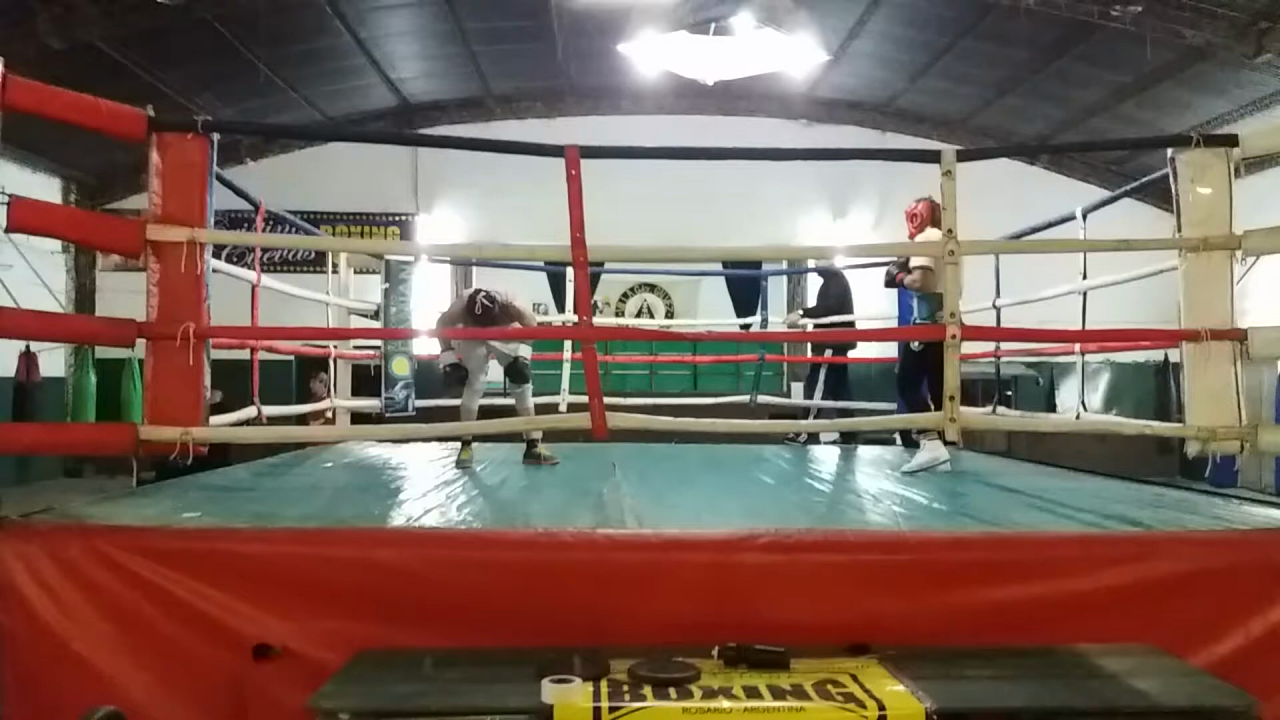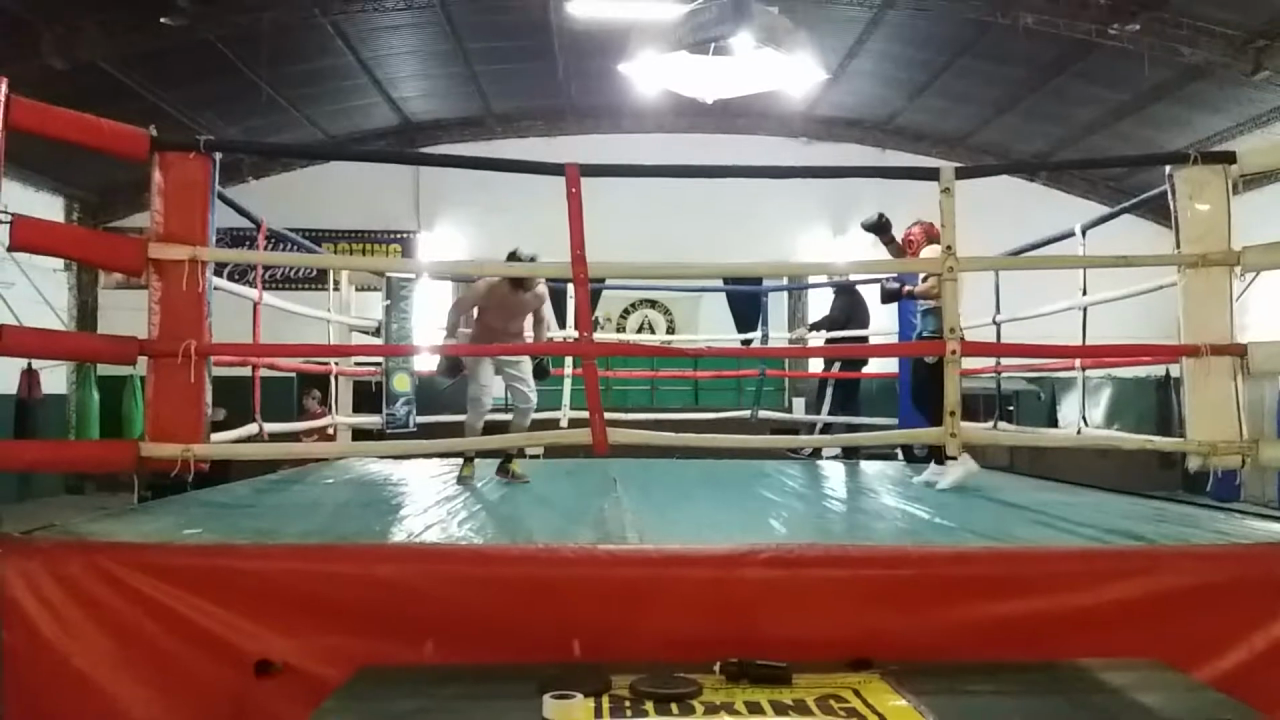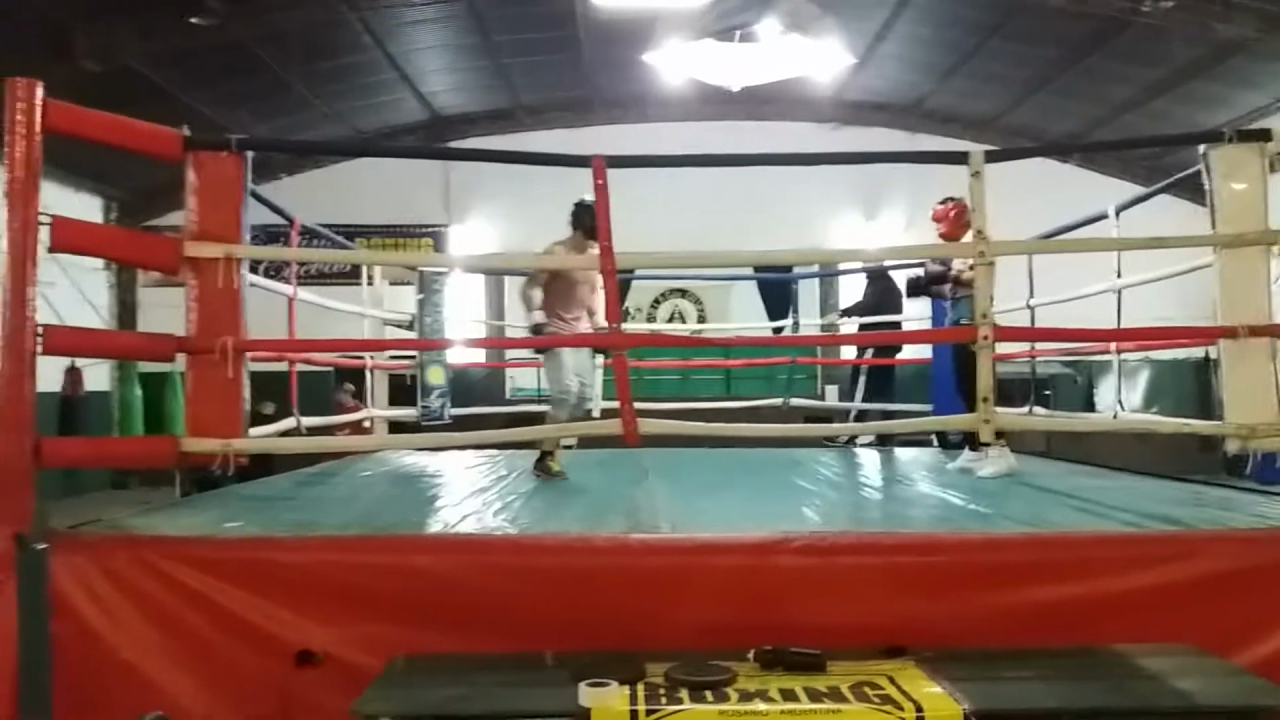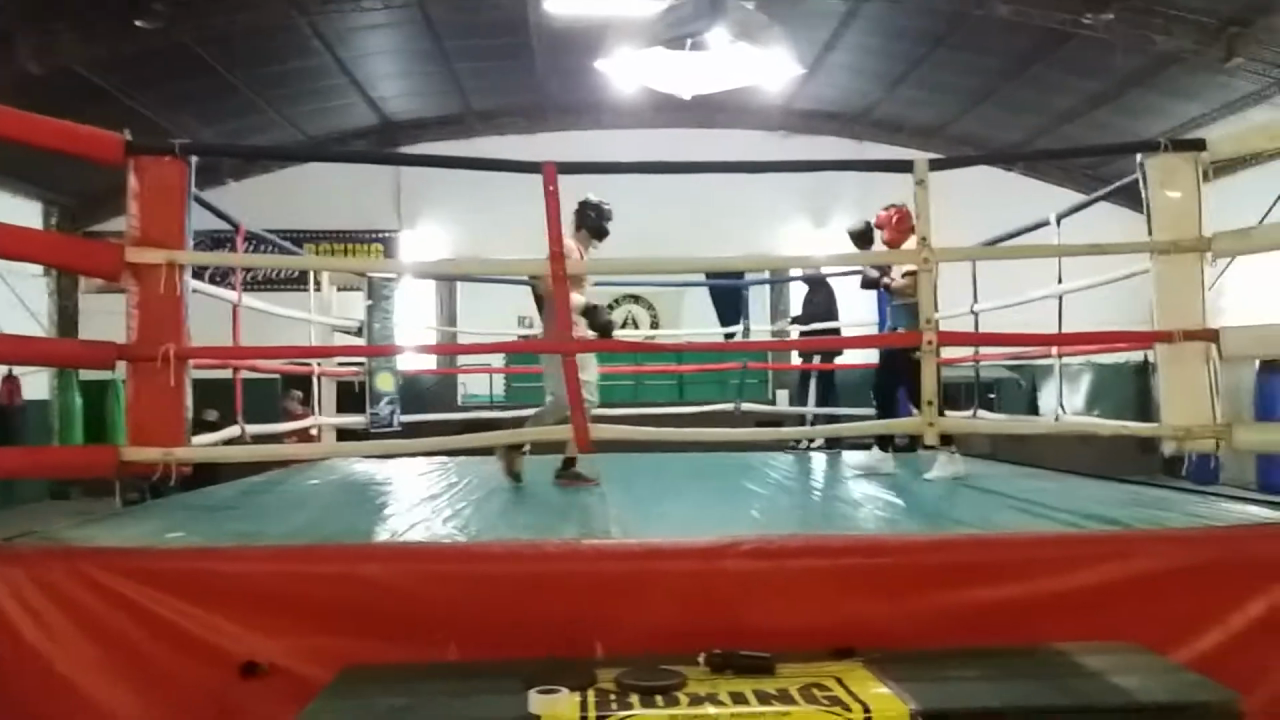
dt=0.4s
person 1, frame 1
left shoulder: (925, 238)
left elbow: (919, 282)
left wrist: (899, 277)
right wrist: (907, 266)
left hip: (929, 322)
left knee: (908, 382)
right knee: (938, 388)
left ankle: (930, 443)
right ankle: (940, 450)
person 1, frame 2
left shoulder: (930, 252)
right shoulder: (932, 255)
left elbow: (933, 289)
right elbow: (905, 256)
left wrist: (903, 291)
right wrist: (885, 235)
left hip: (934, 335)
right hip: (936, 335)
left knee: (925, 399)
right knee: (931, 400)
left ankle: (960, 458)
right ankle: (940, 463)
person 1, frame 3
left shoulder: (971, 241)
right shoulder: (956, 246)
left wrist: (947, 276)
right wrist: (929, 287)
left hip: (970, 324)
right hip: (960, 325)
left knee: (974, 388)
right knee: (967, 388)
left ankle: (1000, 452)
right ankle: (975, 450)
person 1, frame 4
left shoulder: (912, 247)
right shoulder: (899, 252)
left elbow: (909, 285)
right elbow: (889, 281)
left wrist: (881, 279)
left hip: (910, 331)
right hip: (897, 330)
left knee: (919, 393)
right knee: (882, 390)
left ankle: (949, 455)
right ankle: (883, 452)
person 2, frame 1
left shoulder: (511, 308)
right shoulder: (462, 307)
left elbow: (531, 326)
right elbow: (442, 324)
left wrist: (522, 356)
right wrist: (448, 359)
right hip: (474, 338)
left knee: (522, 384)
right knee: (473, 386)
left ankle: (533, 446)
right ankle: (466, 446)
person 2, frame 2
left shoulder: (539, 292)
right shoulder: (486, 289)
left elbow: (540, 319)
right elbow: (457, 310)
left wrist: (541, 353)
right wrist: (451, 343)
right hip: (483, 347)
left knee: (526, 402)
right knee: (479, 403)
left ankle: (508, 461)
right ankle: (468, 462)
person 2, frame 3
left shoulder: (595, 256)
right shoulder: (557, 253)
right elbow: (530, 288)
left wrist: (599, 323)
right wrist: (537, 321)
left hip: (581, 334)
right hip: (555, 334)
left knee: (583, 398)
right knee: (566, 394)
left ankle: (549, 443)
right ankle: (545, 458)
person 2, frame 4
left shoulder: (583, 251)
right shoulder: (564, 248)
right elbow: (544, 285)
left wrist: (596, 315)
right wrist: (581, 305)
left hip: (579, 337)
left knee: (587, 400)
right knee: (562, 402)
left ankle: (568, 467)
right ankle: (514, 448)
person 3, frame 1
left shoulder: (835, 280)
right shoulder: (836, 280)
left elbow: (829, 307)
left wrist: (802, 313)
right wrist: (804, 316)
left hip: (832, 341)
right hip: (836, 341)
left knee: (816, 385)
right knee: (840, 389)
left ankle: (805, 432)
right ankle: (848, 434)
person 3, frame 2
left shoulder: (845, 295)
right shoulder: (855, 297)
left elbow: (835, 318)
left wrist: (809, 328)
right hip: (853, 356)
left knee: (828, 400)
right knee: (849, 403)
left ankle: (812, 447)
right ankle: (850, 450)
person 3, frame 3
left shoulder: (878, 280)
right shoulder: (890, 284)
left elbow: (867, 305)
left wrist: (841, 314)
left hip: (875, 343)
right hip: (887, 343)
left knee: (860, 385)
right knee: (884, 389)
left ankle: (849, 434)
right ankle: (885, 437)
person 3, frame 4
left shoulder: (820, 287)
right shoulder: (820, 287)
left elbow: (812, 316)
left wrist: (790, 321)
left hip: (820, 351)
right hip: (823, 349)
left knee: (810, 392)
right knee: (828, 396)
left ankle: (807, 438)
right ankle: (831, 439)
